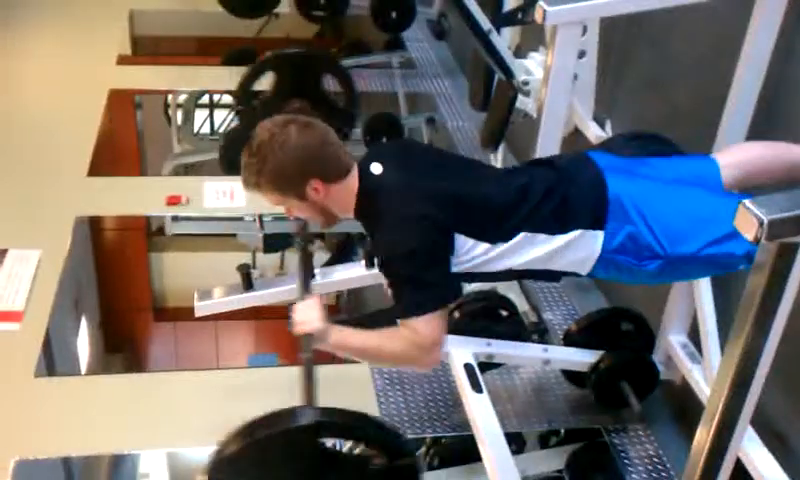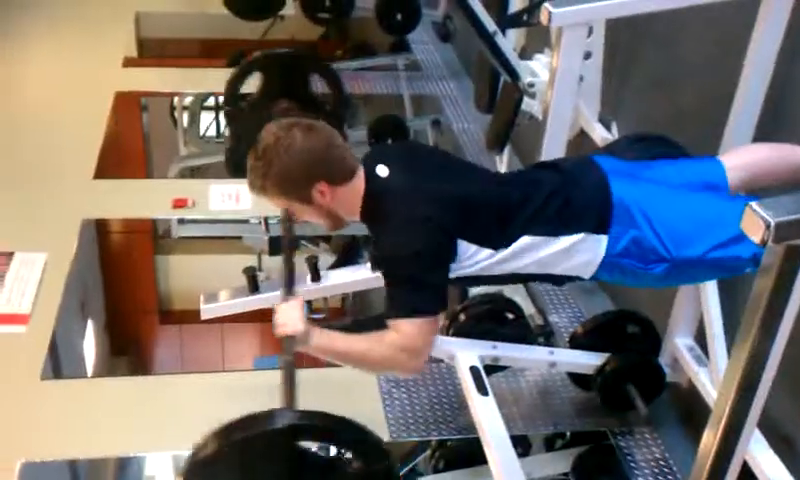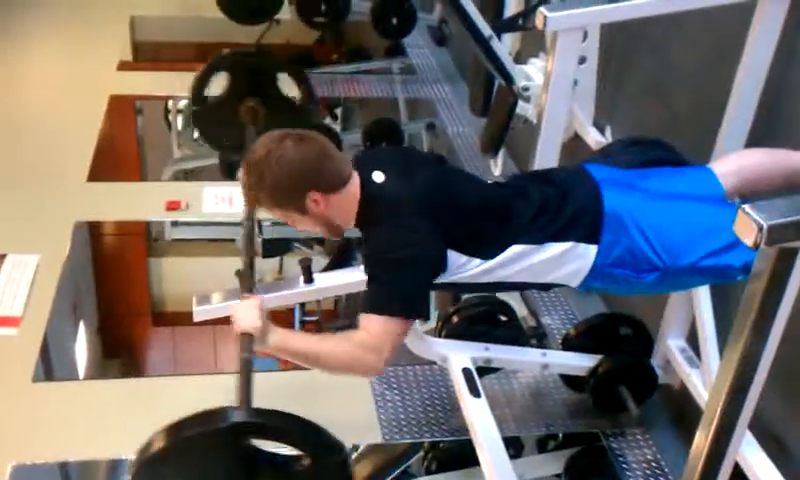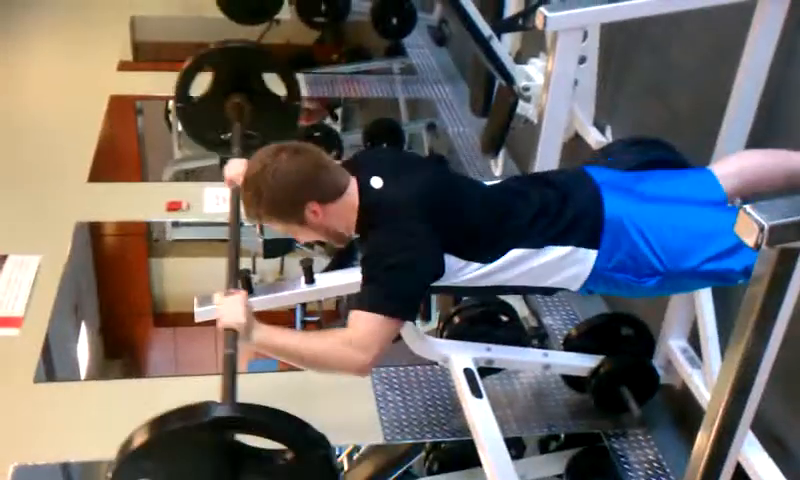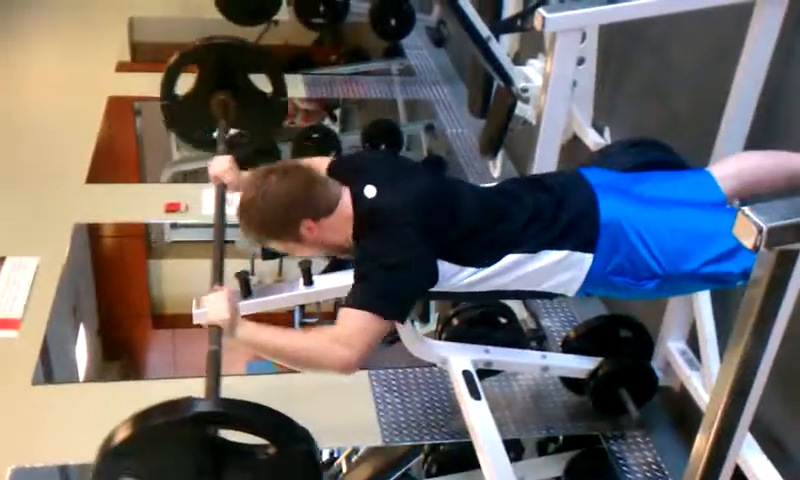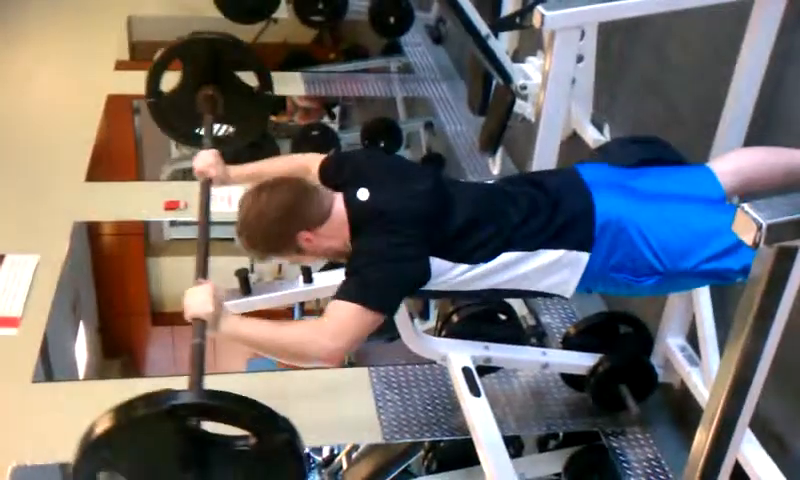
dt=0.1s
person 1, frame 1
left shoulder: (403, 234)
right shoulder: (380, 158)
left elbow: (423, 349)
left wrist: (326, 334)
right wrist: (284, 159)
left hip: (608, 229)
right hip: (583, 180)
right knee: (725, 175)
person 1, frame 2
left shoulder: (406, 236)
right shoulder: (384, 159)
left elbow: (408, 353)
left wrist: (311, 338)
right wrist: (288, 166)
left hip: (612, 234)
right hip: (590, 183)
right knee: (731, 177)
person 1, frame 3
left shoulder: (400, 240)
right shoulder: (374, 166)
left elbow: (371, 354)
right elbow: (332, 170)
left wrist: (267, 335)
right wrist: (267, 175)
left hip: (601, 242)
right hip: (583, 191)
right knee: (720, 182)
person 1, frame 4
left shoulder: (397, 243)
right shoulder: (371, 166)
left elbow: (359, 352)
right elbow: (322, 175)
left wrist: (253, 331)
right wrist: (257, 175)
left hip: (602, 244)
right hip: (583, 193)
right knee: (721, 184)
person 1, frame 5
left shoulder: (393, 249)
right shoulder: (366, 174)
left elbow: (343, 351)
right elbow: (317, 169)
left wrist: (238, 327)
right wrist: (246, 180)
left hip: (597, 247)
right hip: (578, 195)
right knee: (719, 185)
person 1, frame 6
left shoulder: (386, 247)
right shoulder: (359, 173)
left elbow: (328, 343)
right elbow: (306, 165)
left wrist: (222, 320)
right wrist: (231, 173)
left hip: (595, 243)
right hip: (577, 191)
right knee: (720, 181)
